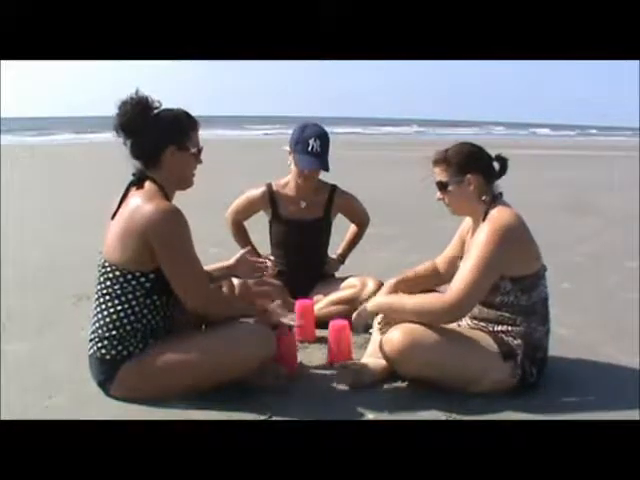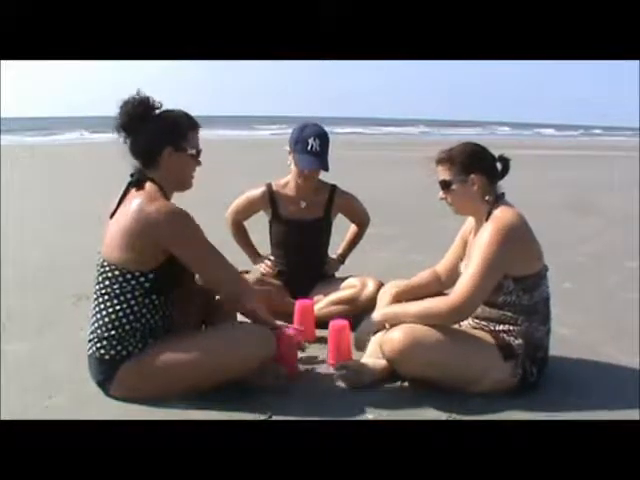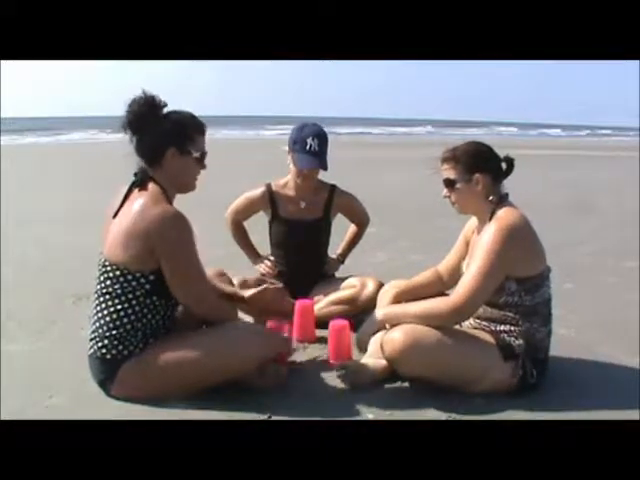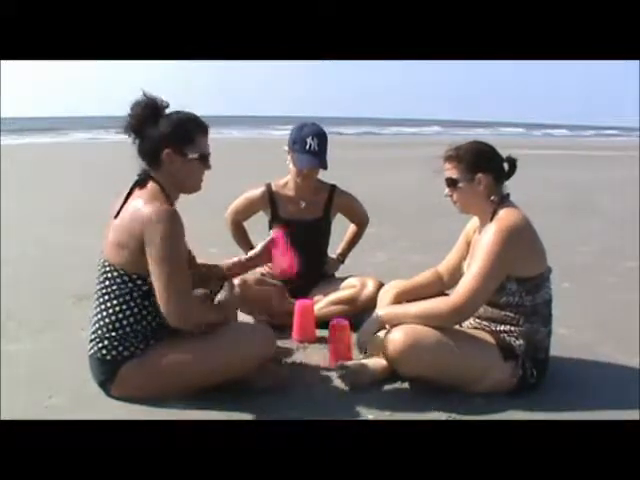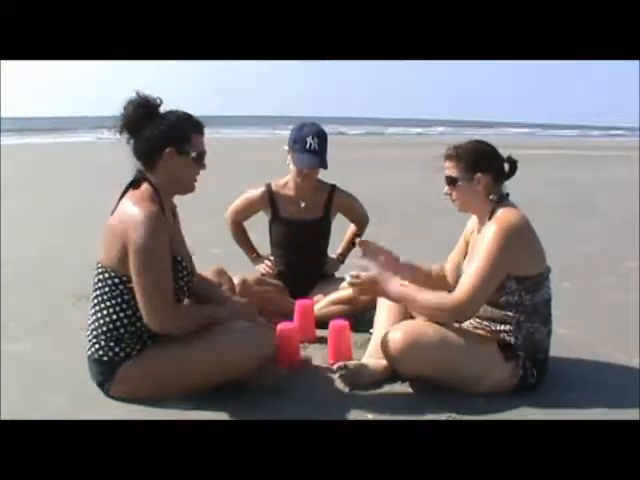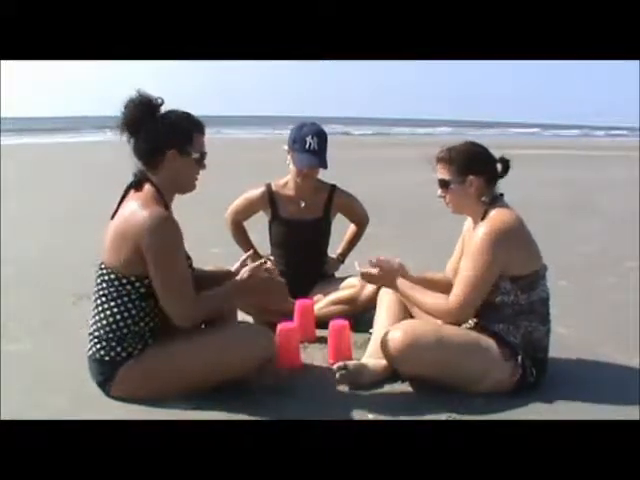
dt=0.4s
person 1, frame 1
left shoulder: (138, 197)
right shoulder: (162, 214)
right elbow: (200, 300)
left wrist: (225, 269)
right wrist: (258, 309)
left hip: (121, 351)
right hip: (128, 367)
left knee: (221, 284)
right knee: (261, 342)
person 1, frame 2
left shoulder: (133, 198)
right shoulder: (164, 215)
right elbow: (231, 287)
right wrist: (269, 322)
left hip: (119, 351)
right hip: (126, 367)
left knee: (212, 286)
right knee: (260, 342)
person 1, frame 3
left shoulder: (137, 197)
right shoulder: (165, 219)
left elbow: (189, 285)
right elbow: (199, 304)
left wrist: (241, 297)
right wrist: (254, 324)
left hip: (122, 350)
right hip: (127, 367)
left knee: (219, 279)
right knee: (260, 343)
person 1, frame 4
left shoulder: (147, 201)
right shoulder: (159, 215)
left elbow: (191, 274)
right elbow: (180, 313)
left wrist: (248, 261)
right wrist: (224, 312)
left hip: (140, 339)
right hip: (127, 366)
left knee: (218, 284)
right knee: (260, 341)
person 1, frame 5
left shoulder: (163, 208)
right shoulder: (147, 219)
left elbow: (190, 283)
right elbow: (164, 320)
left wrist: (241, 311)
right wrist: (226, 314)
left hip: (136, 342)
right hip: (125, 366)
left knee: (216, 280)
right knee: (258, 342)
left ankle: (220, 365)
person 1, frame 6
left shoulder: (140, 199)
right shoulder: (155, 221)
left elbow: (181, 281)
right elbow: (185, 313)
left wrist: (232, 278)
right wrist: (240, 288)
left hip: (125, 348)
right hip: (127, 367)
left knee: (218, 282)
right knee: (260, 342)
left ankle: (224, 360)
person 2, frame 1
left shoulder: (498, 228)
right shoulder: (476, 220)
left elbow: (452, 307)
right elbow: (439, 270)
left wrist: (381, 304)
right wrist: (396, 285)
left hip: (512, 357)
right hip: (480, 326)
left knee: (399, 341)
right knee: (393, 292)
left ankle: (381, 362)
right ankle: (375, 362)
person 2, frame 2
left shoulder: (500, 227)
right shoulder: (478, 221)
left elbow: (456, 308)
right elbow: (441, 276)
left wrist: (384, 315)
right wrist: (395, 295)
left hip: (512, 357)
right hip: (484, 330)
left knee: (399, 341)
right knee: (391, 291)
left ankle: (384, 364)
right ankle: (376, 362)
person 2, frame 3
left shoulder: (503, 228)
right shoulder: (480, 222)
left elbow: (457, 309)
right elbow: (442, 275)
left wrist: (385, 315)
right wrist: (395, 295)
left hip: (512, 358)
right hip: (483, 329)
left knee: (400, 341)
right knee: (391, 290)
left ankle: (381, 362)
right ankle: (376, 362)
person 2, frame 4
left shoulder: (504, 228)
right shoulder: (480, 222)
left elbow: (457, 309)
right elbow: (443, 275)
left wrist: (384, 315)
right wrist: (395, 295)
left hip: (513, 358)
right hip: (483, 330)
left knee: (401, 341)
right knee: (391, 290)
left ankle: (382, 361)
right ankle: (376, 362)
person 2, frame 5
left shoulder: (502, 228)
right shoulder: (480, 221)
left elbow: (459, 309)
right elbow: (446, 277)
left wrist: (386, 285)
right wrist: (394, 264)
left hip: (513, 357)
right hip: (484, 331)
left knee: (401, 340)
right knee: (396, 291)
left ankle: (385, 364)
right ankle: (375, 362)
person 2, frame 6
left shoulder: (493, 229)
right shoulder: (477, 221)
left elbow: (457, 310)
right elbow: (452, 282)
left wrist: (398, 282)
right wrist: (404, 277)
left hip: (513, 357)
right hip: (484, 330)
left knee: (400, 339)
right knee: (395, 292)
left ankle: (384, 364)
right ankle: (375, 362)
person 3, frame 1
left shoulder: (336, 198)
right shoulder: (267, 195)
left elbow: (362, 221)
right elbow: (233, 218)
left wrist: (340, 258)
left hip: (319, 285)
right hip: (279, 285)
left knee: (372, 288)
right ankle: (327, 312)
person 3, frame 2
left shoulder: (336, 198)
right shoulder: (267, 195)
left elbow: (362, 221)
right elbow: (233, 217)
left wrist: (340, 258)
right wrist: (255, 258)
left hip: (319, 286)
right hip: (279, 285)
left knee: (373, 289)
left ankle: (293, 316)
right ankle: (329, 312)
person 3, frame 3
left shoulder: (335, 198)
right shoulder: (267, 196)
left elbow: (362, 221)
right elbow: (233, 218)
left wrist: (339, 258)
right wrist: (256, 258)
left hip: (319, 286)
left knee: (372, 289)
left ankle: (290, 316)
right ankle: (324, 312)
person 3, frame 4
left shoulder: (335, 198)
right shoulder: (267, 195)
left elbow: (361, 221)
right elbow: (233, 218)
left wrist: (340, 257)
left hip: (319, 285)
left knee: (372, 289)
left ankle: (289, 317)
right ankle: (327, 311)
person 3, frame 5
left shoulder: (335, 198)
right shoulder: (267, 196)
left elbow: (361, 220)
right elbow: (232, 218)
left wrist: (339, 258)
right wrist: (256, 258)
left hip: (319, 286)
right hip: (278, 287)
left ankle: (292, 316)
right ankle: (327, 311)
person 3, frame 6
left shoulder: (335, 198)
right shoulder: (266, 196)
left elbow: (361, 221)
right elbow: (233, 217)
left wrist: (339, 257)
right wrist: (256, 258)
left hip: (319, 286)
left knee: (371, 289)
left ankle: (289, 315)
right ankle: (326, 311)
